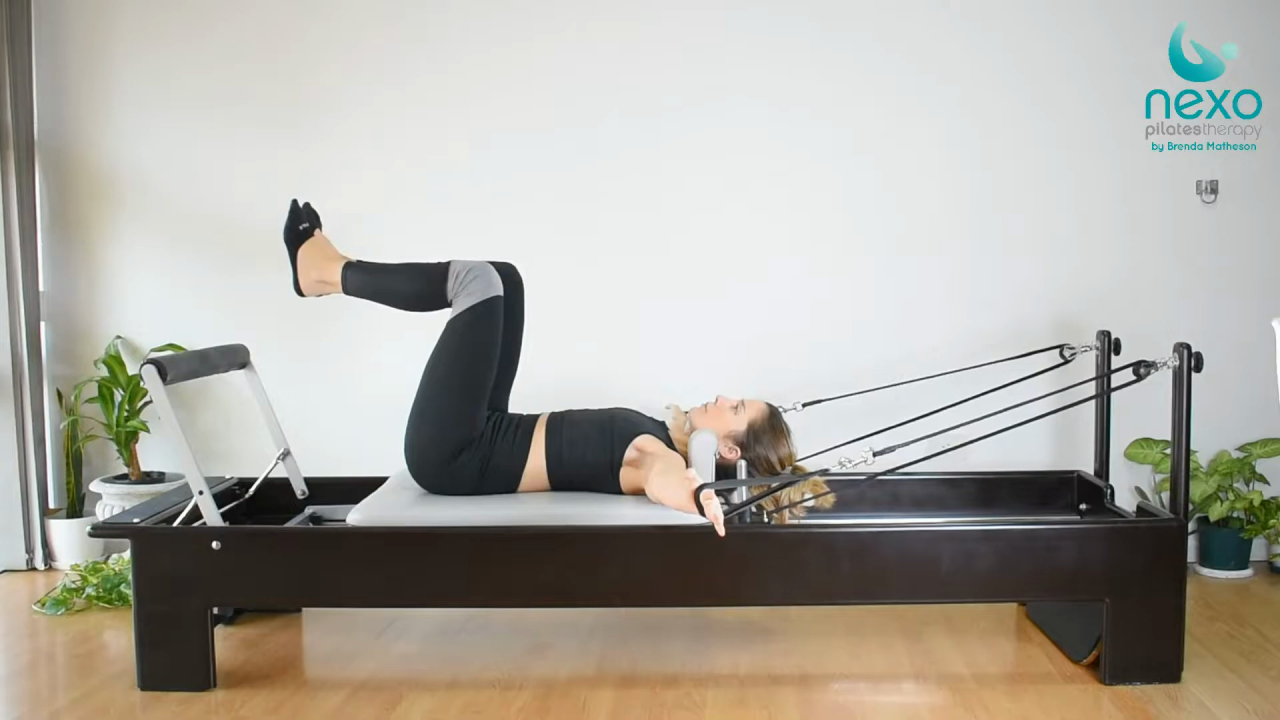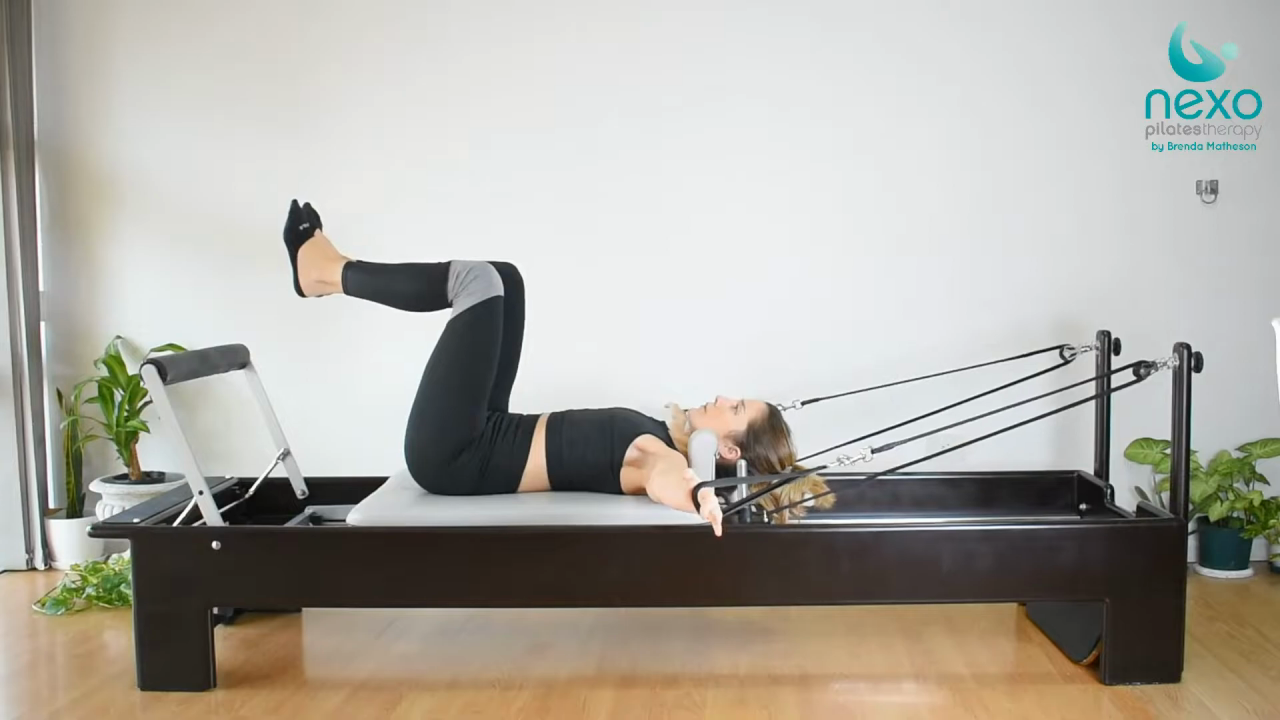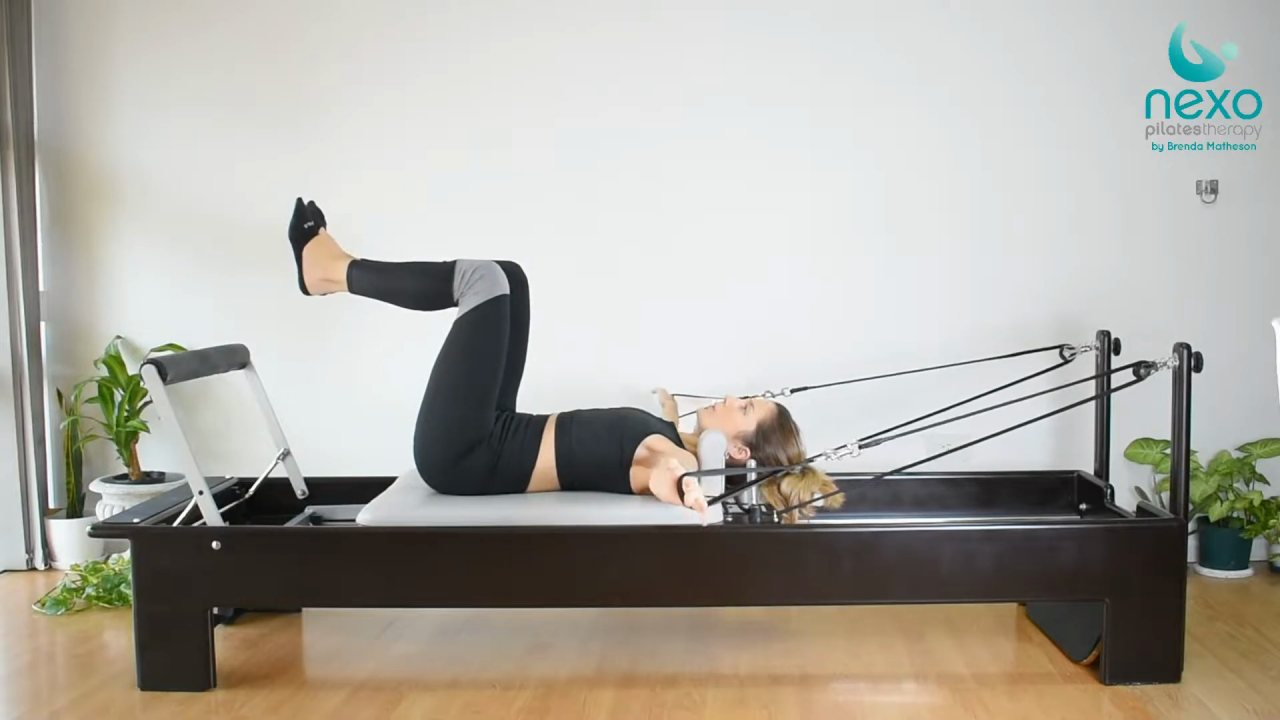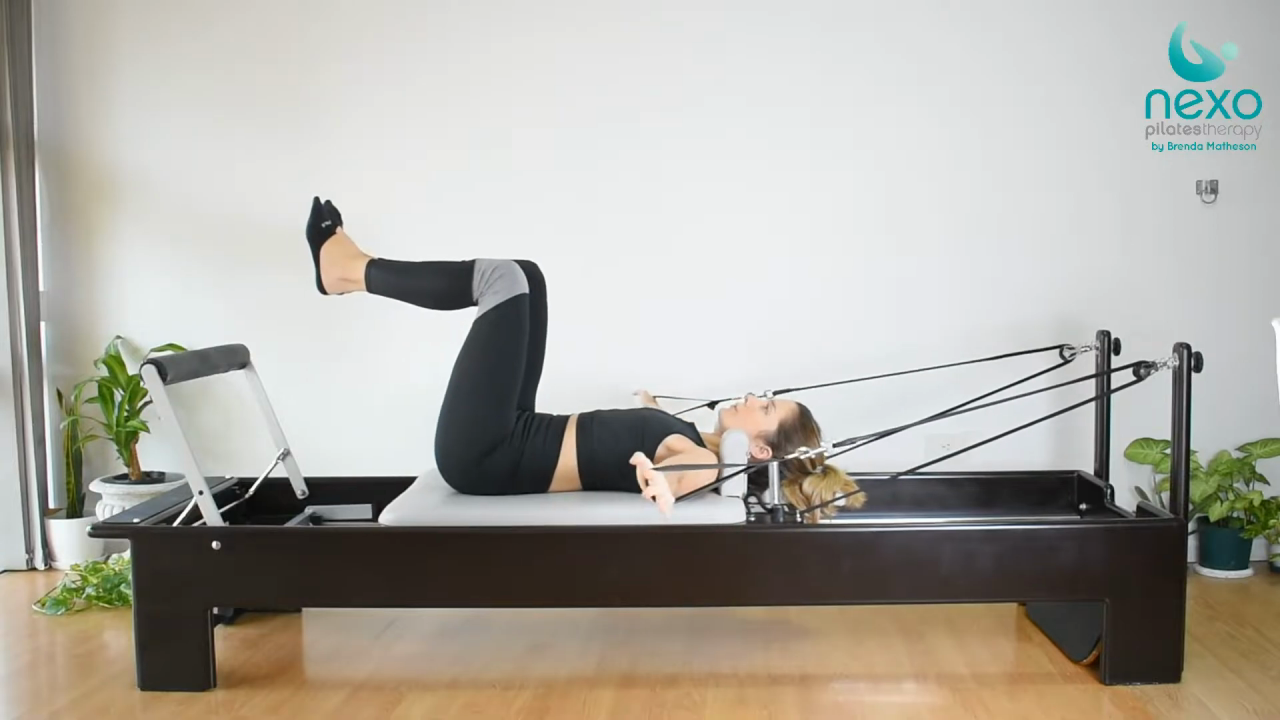
dt=0.3s
person 1, frame 1
left shoulder: (673, 463)
right shoulder: (671, 442)
left elbow: (663, 480)
left wrist: (696, 495)
right wrist: (679, 417)
left hip: (454, 458)
right hip: (488, 440)
left knee: (478, 280)
right knee: (499, 279)
left ankle: (331, 273)
right ankle: (335, 273)
person 1, frame 2
left shoulder: (672, 461)
right shoulder: (674, 444)
left elbow: (664, 480)
left wrist: (694, 495)
right wrist: (681, 414)
left hip: (455, 459)
right hip: (489, 439)
left knee: (478, 282)
right knee: (500, 279)
left ankle: (331, 273)
right ankle: (335, 275)
person 1, frame 3
left shoulder: (683, 465)
right shoulder: (681, 445)
left elbow: (662, 477)
left wrist: (677, 486)
right wrist: (669, 405)
left hip: (464, 459)
right hip: (493, 443)
left knee: (484, 279)
right knee: (505, 277)
left ankle: (336, 270)
right ankle: (340, 273)
person 1, frame 4
left shoulder: (704, 465)
right shoulder: (700, 445)
left elbow: (676, 476)
left wrist: (658, 480)
right wrist: (657, 403)
left hip: (485, 459)
right hip: (518, 440)
left knee: (503, 279)
right knee: (521, 277)
left ankle: (354, 270)
right ankle: (356, 272)
